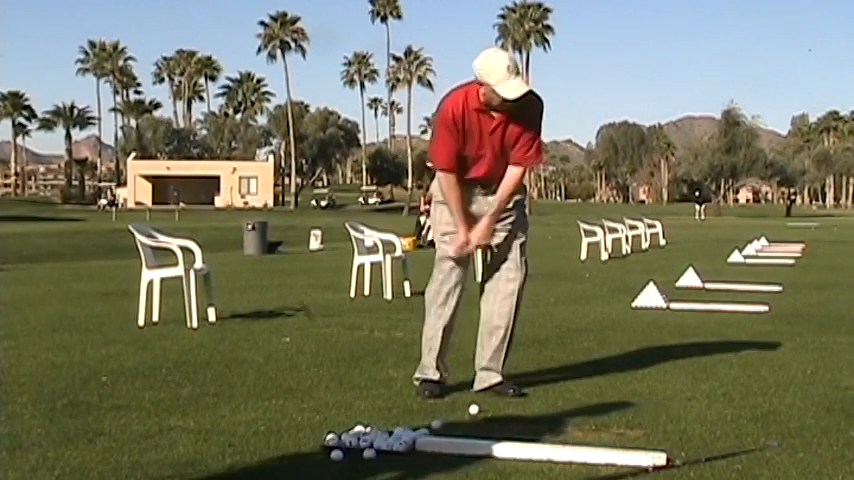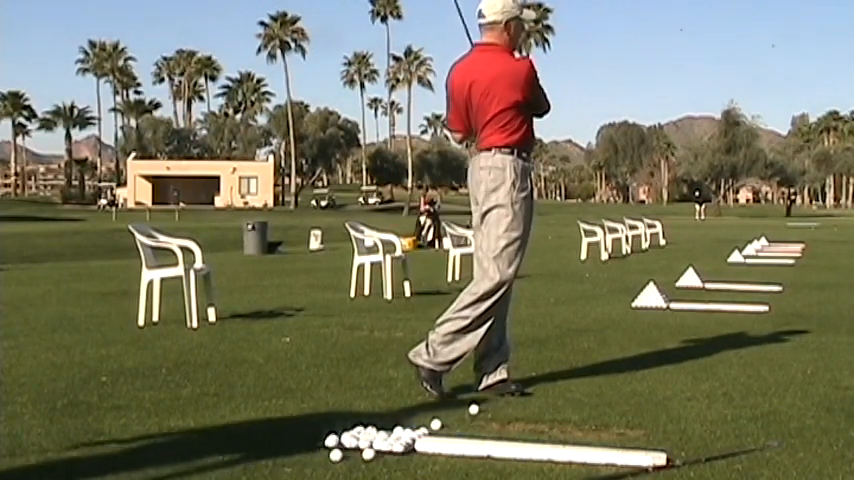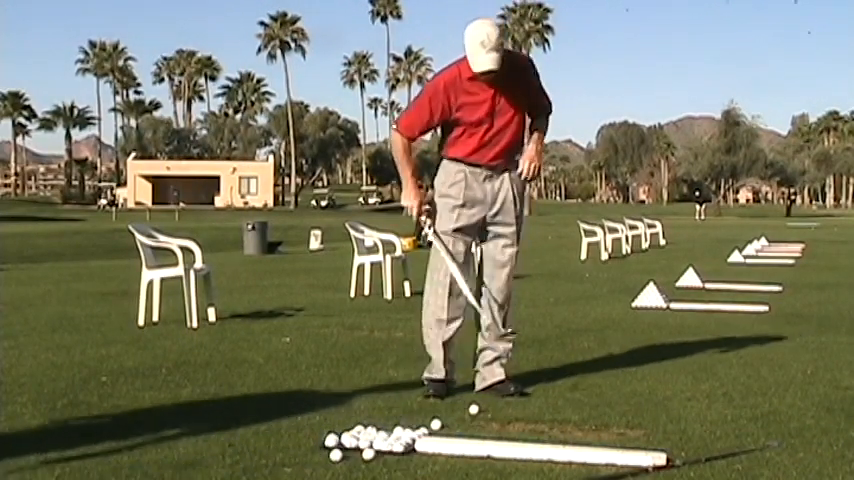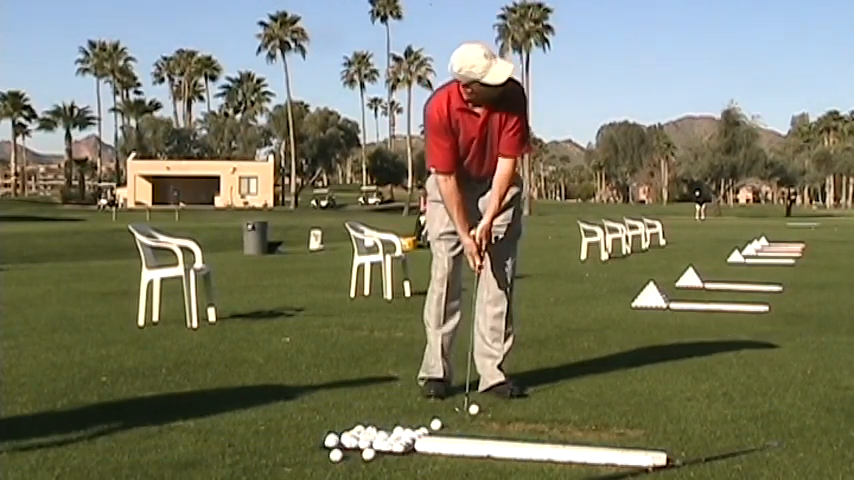
dt=1s
person 1, frame 1
left shoulder: (529, 105)
right shoulder: (454, 108)
left elbow: (518, 170)
right elbow: (446, 175)
left wrist: (489, 220)
right wrist: (461, 227)
left hip: (503, 193)
right hip: (456, 192)
left knee: (511, 277)
right knee: (449, 275)
left ankle: (489, 372)
right ankle: (431, 371)
person 1, frame 2
left shoulder: (459, 71)
right shoulder: (519, 69)
left elbow: (458, 134)
right elbow: (542, 108)
left hip: (482, 166)
right hip: (508, 170)
left knee: (493, 271)
right knee: (497, 273)
left ankle: (491, 371)
right ankle: (434, 354)
person 1, frame 3
left shoulder: (523, 68)
right shoulder: (447, 82)
left elbow: (541, 111)
right elbow: (401, 133)
left wrist: (536, 144)
right wrist: (409, 186)
left hip: (506, 180)
right hip: (460, 179)
left knee: (500, 278)
right knee: (447, 274)
left ankle: (492, 370)
right ankle: (439, 369)
person 1, frame 4
left shoulder: (512, 94)
right shoulder: (439, 108)
left elbow: (508, 161)
right elbow: (445, 176)
left wrist: (489, 219)
right wrist: (465, 235)
left hip: (498, 187)
right hip: (450, 188)
left knee: (499, 276)
right knee: (445, 274)
left ankle: (491, 371)
right ankle: (435, 370)
